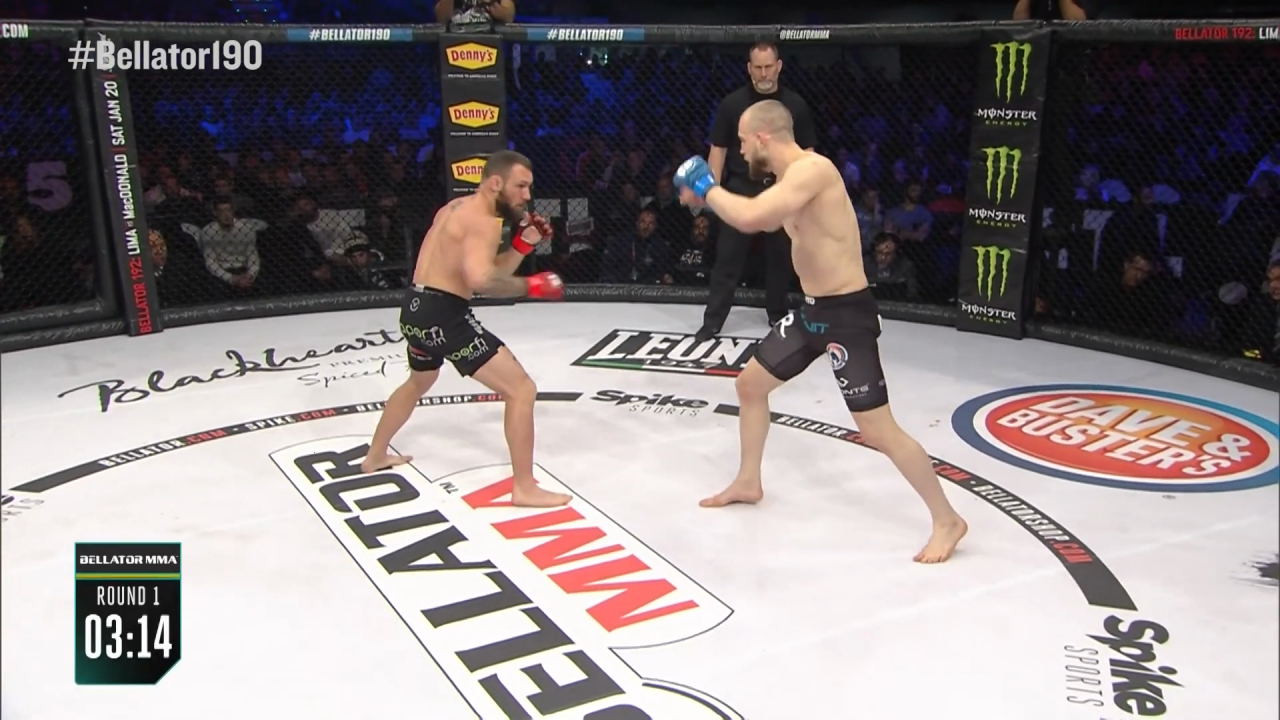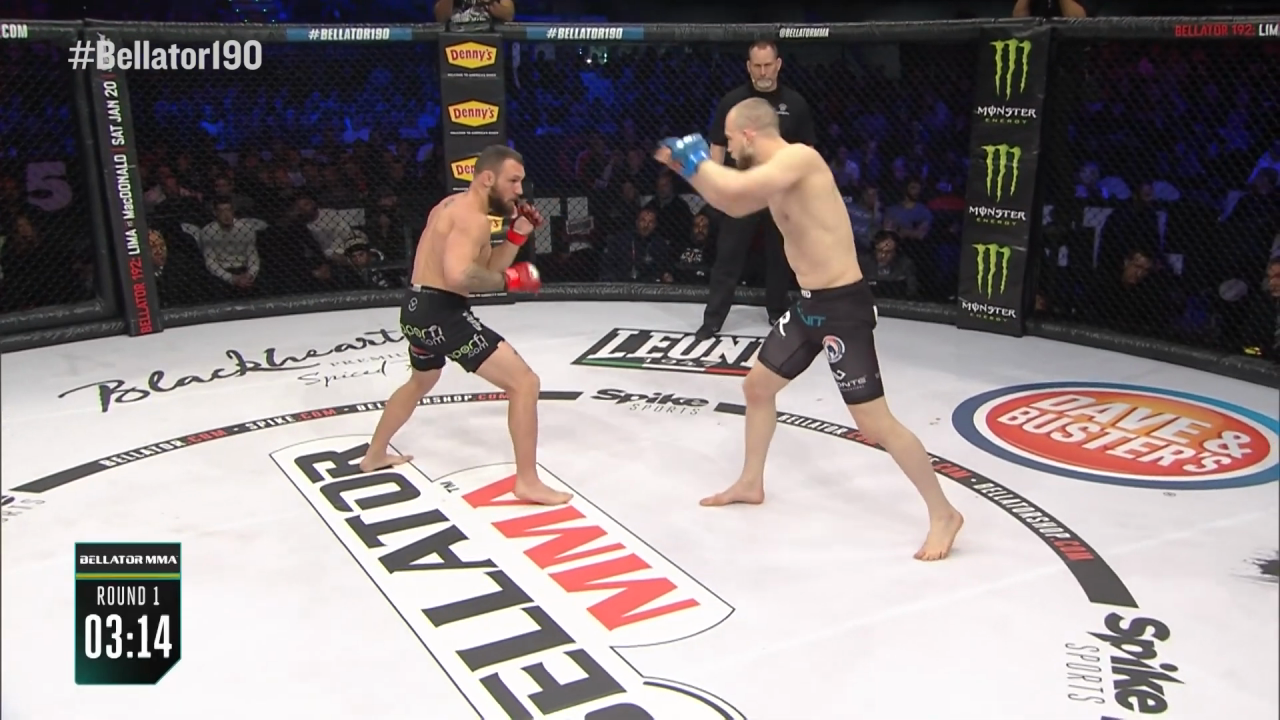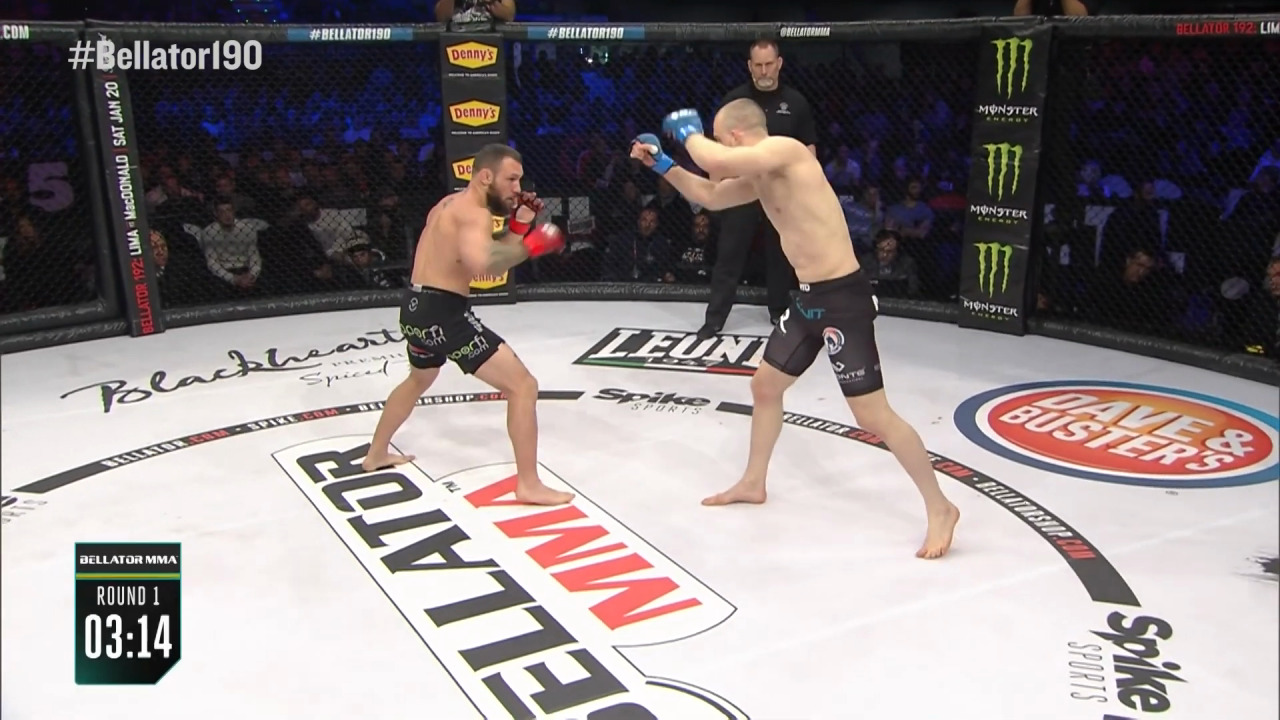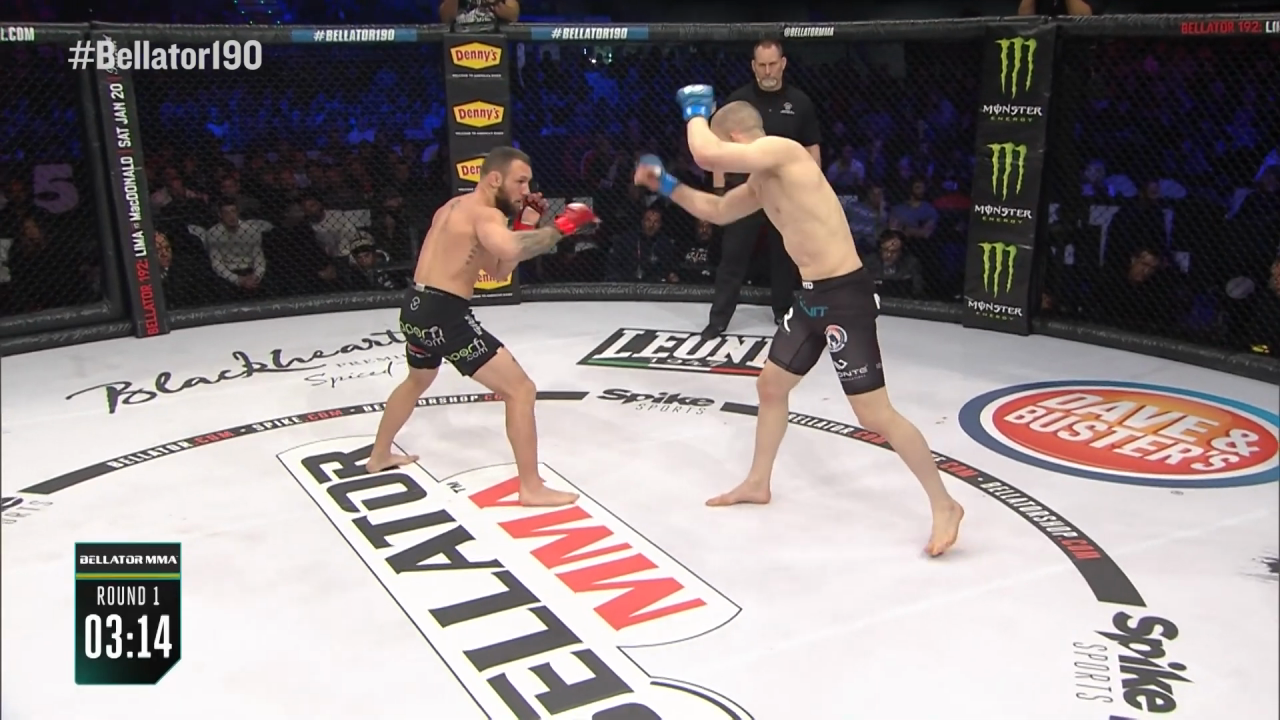
dt=0.1s
person 1, frame 1
left shoulder: (813, 169)
right shoulder: (791, 177)
left elbow: (752, 216)
right elbow: (759, 219)
left wrist: (709, 188)
right wrist: (707, 193)
left hip: (848, 315)
right hip: (813, 310)
left knee: (878, 431)
right knee: (750, 384)
left ankle: (947, 521)
right ankle: (747, 484)
person 1, frame 2
left shoulder: (799, 158)
right shoulder: (778, 172)
left elbow: (733, 188)
right elbow: (734, 204)
left wrist: (697, 159)
right wrist: (685, 166)
left hip: (843, 306)
right hip: (809, 303)
left knee: (875, 423)
right knee: (757, 387)
left ankle: (943, 515)
right ankle: (750, 484)
person 1, frame 3
left shoulder: (786, 150)
right shoulder: (763, 174)
left elbow: (712, 161)
right elbow: (712, 195)
left wrist: (687, 129)
right wrist: (662, 162)
left hip: (843, 299)
right hip: (809, 297)
left knee: (874, 416)
right knee: (765, 387)
left ankle: (939, 511)
right ankle: (752, 484)
person 1, frame 4
left shoulder: (781, 150)
right shoulder: (763, 176)
left elbow: (705, 154)
right elbow: (717, 211)
left wrist: (695, 112)
right wrist: (665, 183)
left hip: (845, 296)
right hip: (811, 295)
left knee: (875, 414)
right knee: (770, 386)
left ankle: (944, 506)
right ankle: (757, 484)
person 2, frame 1
left shoulder: (459, 208)
right shoulder: (482, 220)
left elbow: (493, 274)
right elbow: (480, 281)
left wrist: (525, 242)
right wrist: (531, 285)
left hip: (417, 309)
right hip: (445, 316)
left knee: (418, 383)
right knee: (521, 391)
left ankle: (376, 456)
right ankle: (525, 488)
person 2, frame 2
left shoulder: (451, 205)
right shoulder: (472, 217)
left elbow: (486, 267)
right elbow: (459, 275)
left wrist: (518, 234)
right wrist: (512, 279)
left hip: (416, 308)
right hip: (443, 314)
left knee: (420, 383)
right knee: (524, 384)
left ankle: (375, 455)
right ankle: (527, 482)
person 2, frame 3
left shoulder: (451, 204)
right shoulder: (472, 213)
left elbow: (493, 265)
right elbow: (482, 262)
left wrist: (519, 224)
right wrist: (532, 243)
left hip: (417, 307)
right hip: (444, 313)
left knee: (419, 381)
right knee: (523, 387)
left ankle: (377, 454)
right ankle: (529, 486)
person 2, frame 4
left shoulder: (456, 206)
right shoulder: (484, 214)
left elbow: (498, 270)
right elbow: (510, 250)
left wrist: (525, 225)
right wrist: (561, 227)
left hip: (417, 307)
right hip: (446, 315)
left knee: (417, 381)
right knee: (521, 392)
left ankle: (380, 455)
right ankle: (532, 488)
person 3, frame 1
left shoulder: (796, 105)
right shoulder: (733, 103)
left elbow: (806, 151)
right elbow: (718, 149)
right hip: (741, 189)
left knee: (781, 257)
right knee: (728, 257)
left ankle: (778, 315)
right ankle: (713, 320)
person 3, frame 2
left shoulder: (795, 103)
right shoulder: (732, 101)
left elbow: (806, 148)
right elbow: (717, 147)
left knee: (780, 255)
right knee: (728, 256)
left ankle: (778, 313)
right ankle: (713, 319)
person 3, frame 3
left shoulder: (796, 102)
right shoulder: (734, 100)
left elbow: (807, 147)
left knee: (781, 254)
right knee: (729, 255)
left ankle: (779, 312)
right ankle: (715, 318)
person 3, frame 4
left shoulder: (800, 102)
right shoulder: (738, 100)
left elbow: (811, 148)
right wrist: (720, 186)
right hip: (745, 186)
left knee: (785, 254)
right knee: (733, 255)
left ankle: (783, 312)
right ankle: (719, 318)
